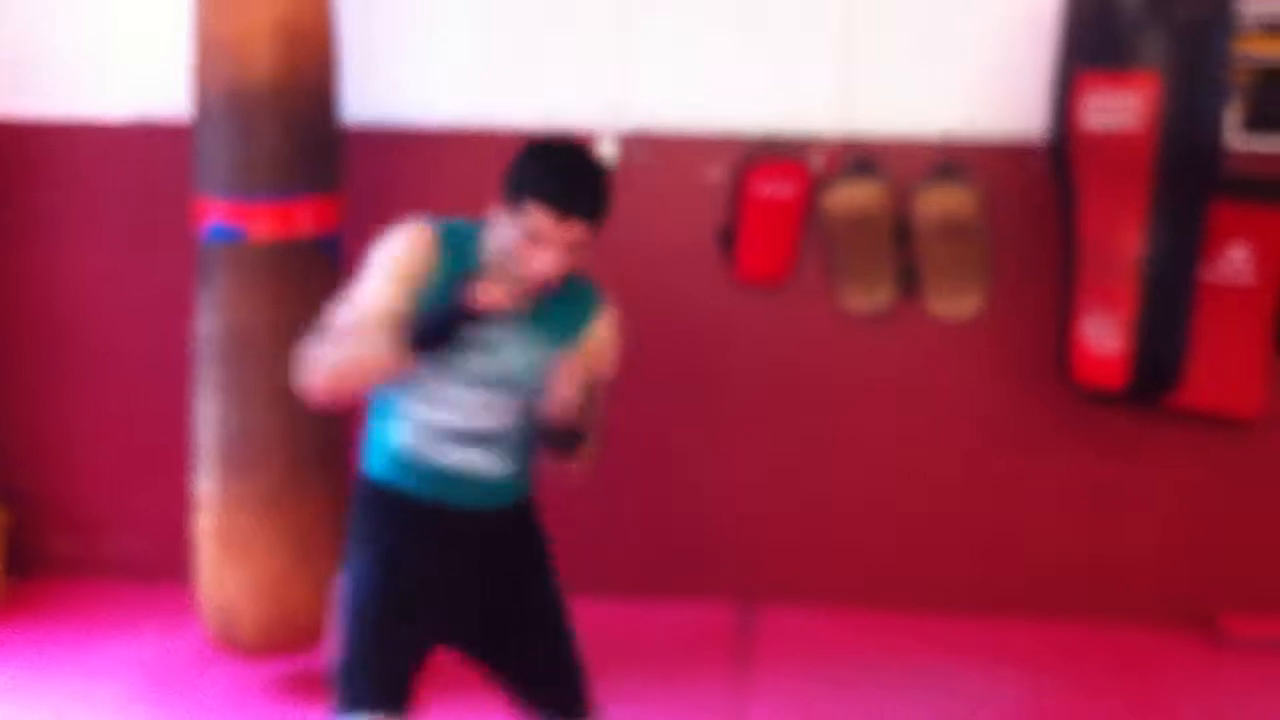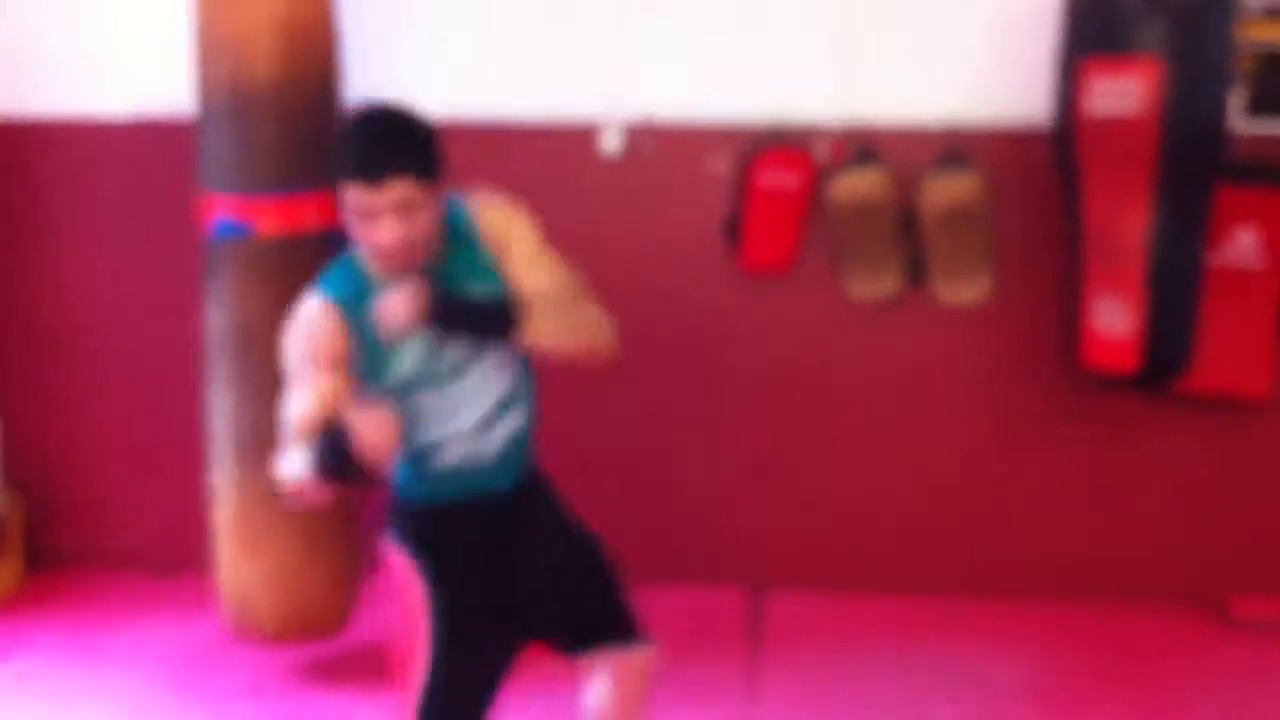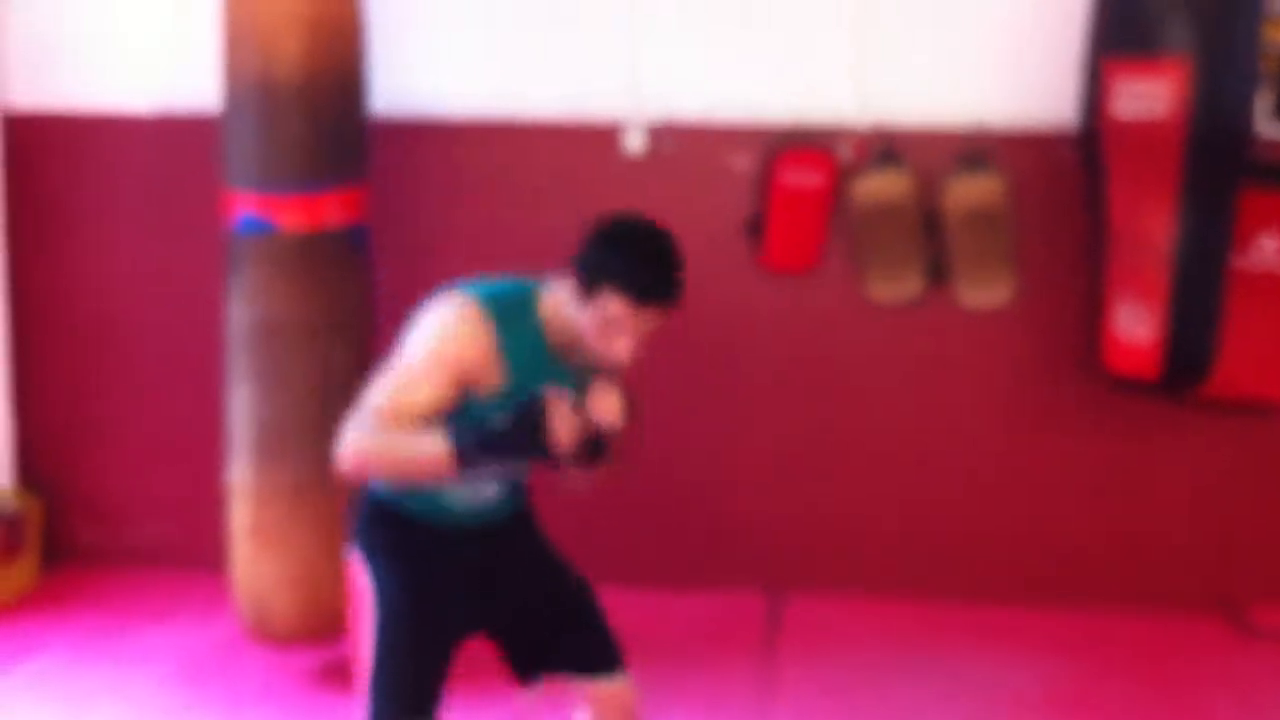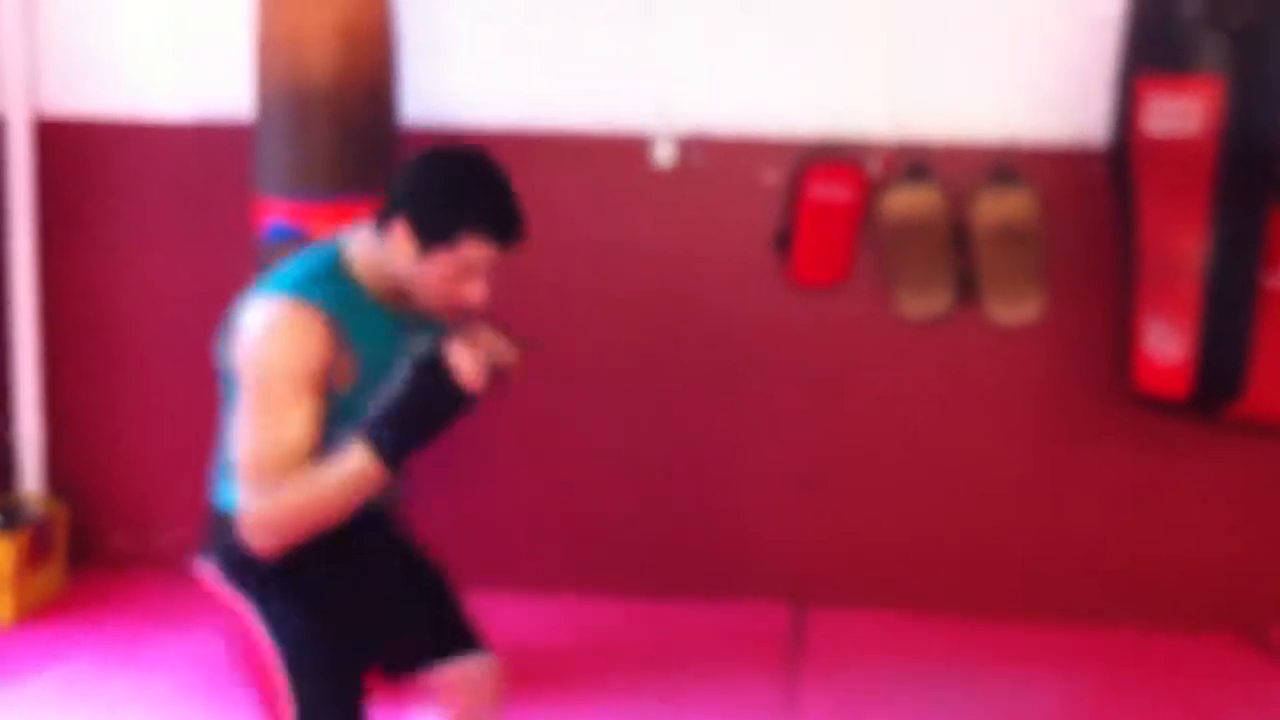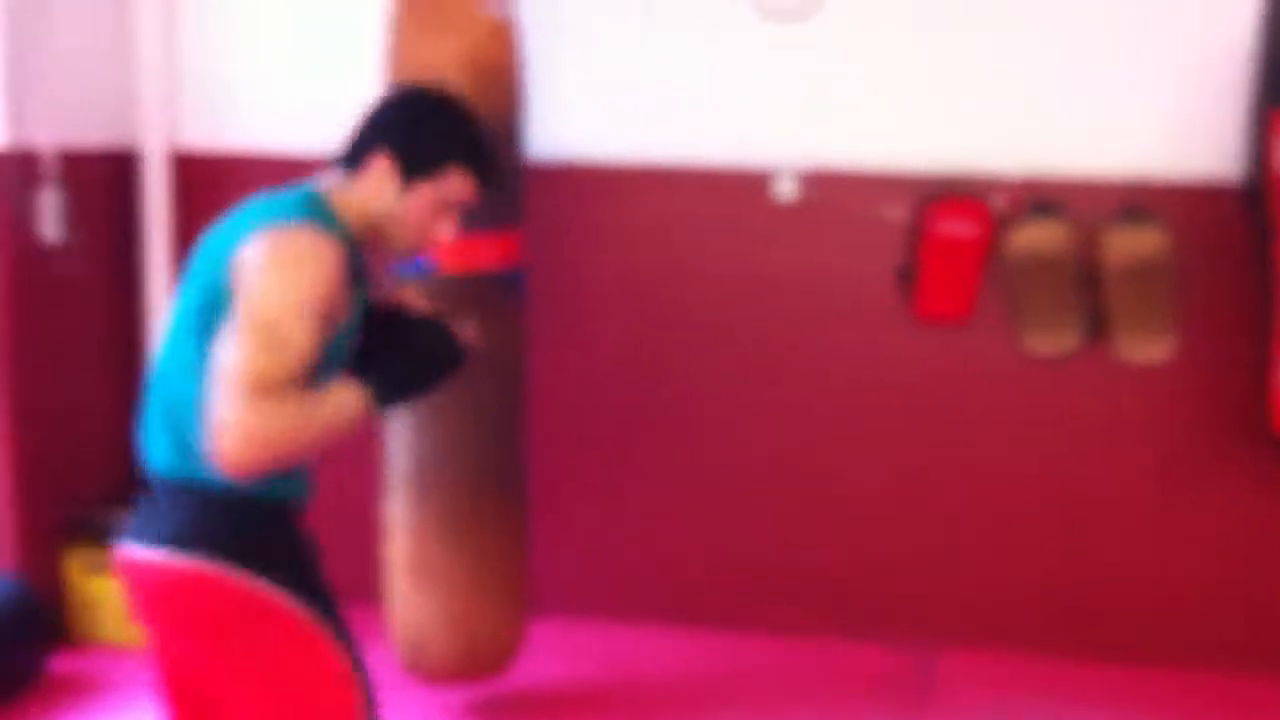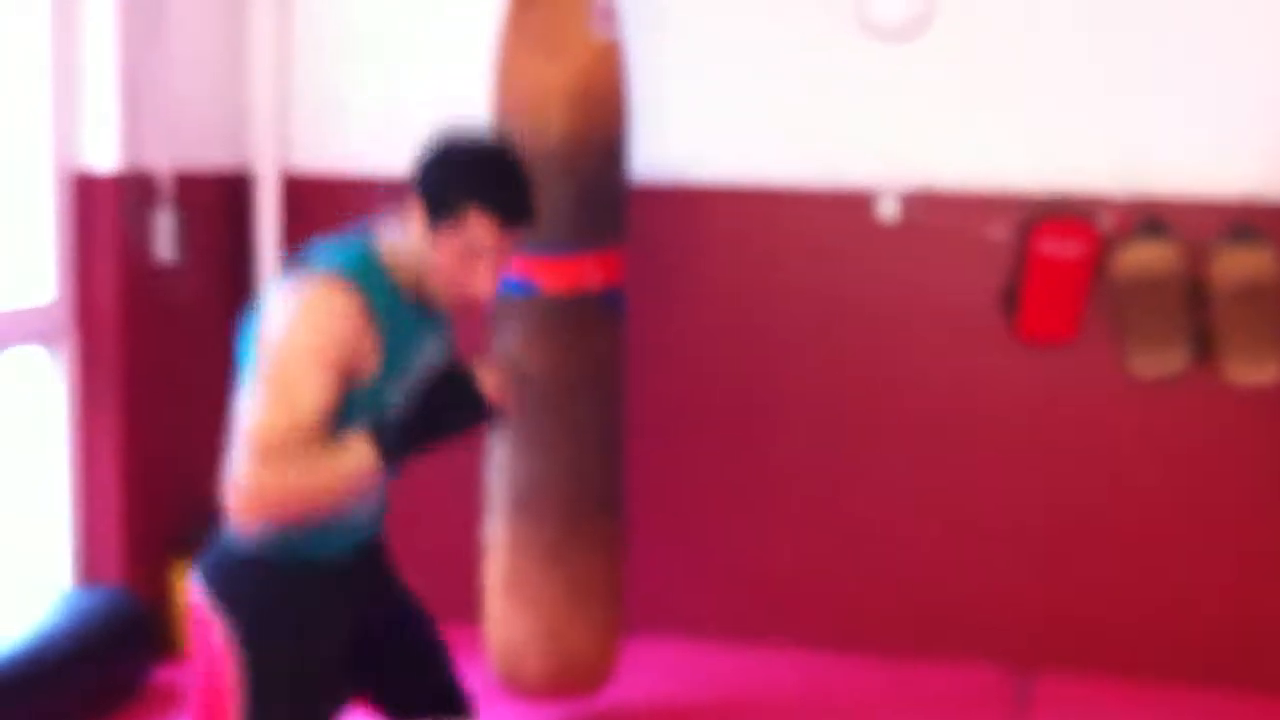
dt=0.5s
person 1, frame 1
left shoulder: (590, 318)
right shoulder: (420, 253)
left elbow: (560, 457)
right elbow: (318, 377)
left wrist: (568, 431)
right wrist: (433, 328)
left hip: (503, 534)
right hip: (398, 523)
person 1, frame 2
left shoulder: (488, 223)
right shoulder: (325, 314)
left elbow: (594, 334)
right elbow: (292, 471)
left wrist: (485, 316)
right wrist: (334, 456)
left hip: (525, 501)
right hip: (442, 530)
left knee: (630, 658)
person 1, frame 3
left shoulder: (604, 342)
right shoulder: (466, 326)
left elbow: (574, 458)
right elbow: (356, 450)
left wrist: (597, 439)
right wrist: (491, 443)
left hip: (501, 529)
right hip: (408, 535)
person 1, frame 4
left shoulder: (408, 281)
right shoulder: (287, 323)
right elbow: (267, 523)
left wrist: (476, 362)
right wrist: (406, 429)
left hip: (359, 527)
right hip: (276, 560)
person 1, frame 5
left shoulder: (275, 222)
right shoulder: (305, 251)
right elbow: (242, 439)
left wrist: (380, 343)
right wrist: (388, 382)
left hip: (174, 529)
right hip: (230, 540)
person 1, frame 6
left shoulder: (430, 290)
right shoulder: (324, 304)
right elbow: (252, 494)
left wrist: (460, 402)
right wrist: (404, 434)
left hip: (352, 566)
right hip: (269, 589)
